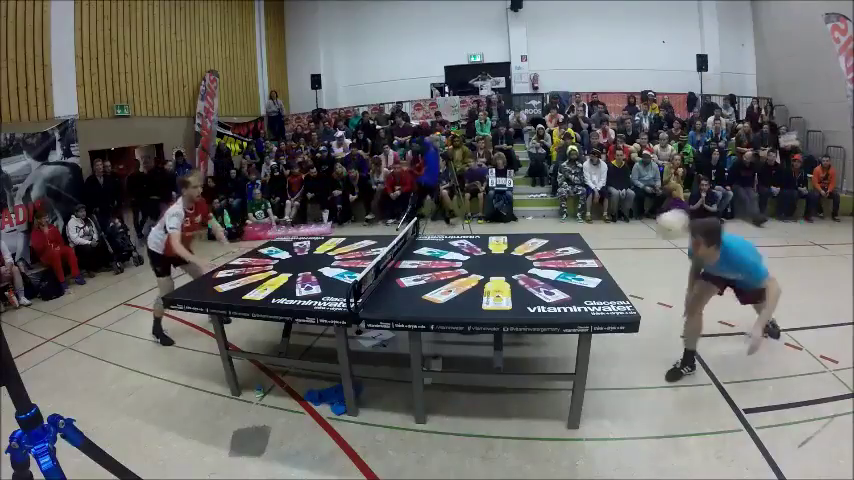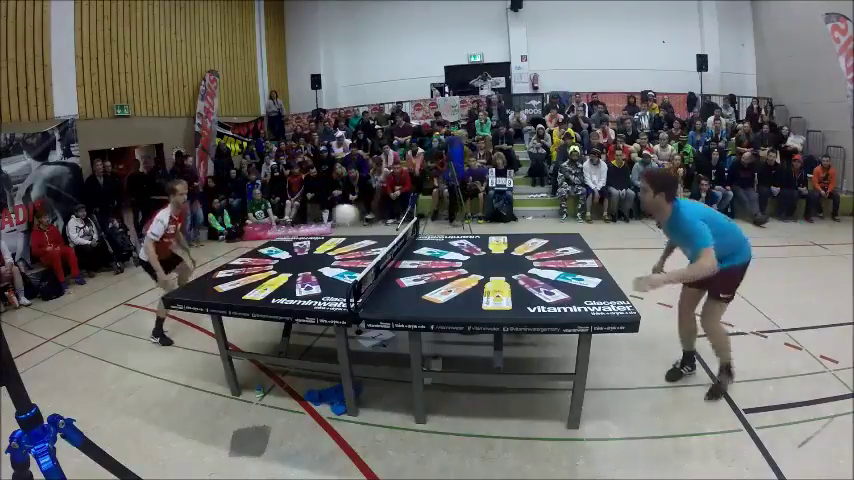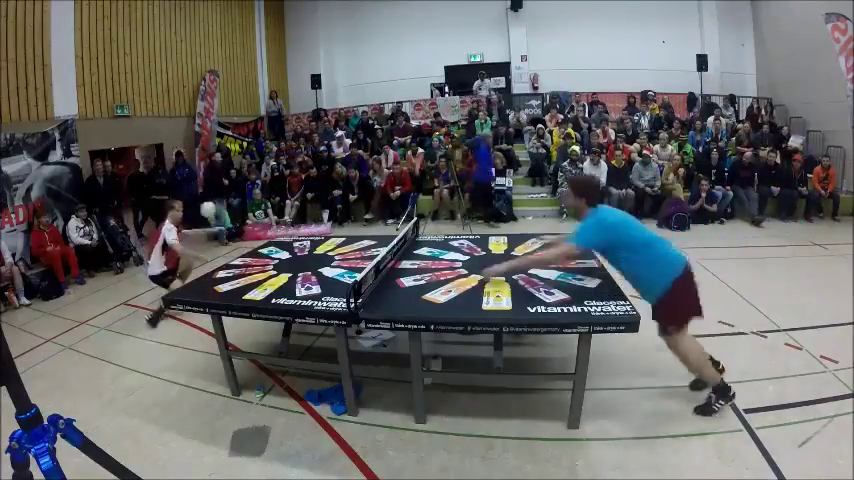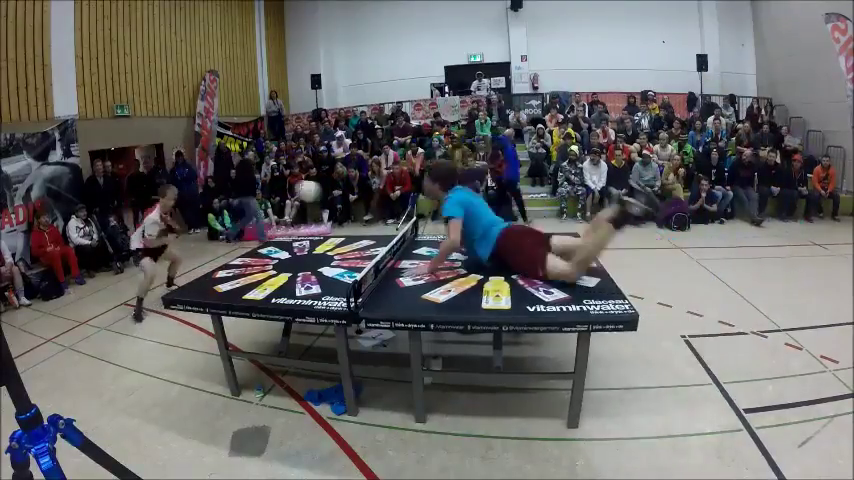
dt=0.4s
person 1, frame 1
left shoulder: (738, 255)
right shoulder: (698, 251)
left elbow: (774, 288)
left wrist: (758, 326)
right wrist: (689, 290)
left hip: (750, 275)
right hip: (718, 271)
left knee: (761, 309)
right knee: (693, 305)
left ankle: (767, 323)
right ankle: (688, 359)
person 1, frame 2
left shoulder: (688, 218)
right shoulder: (667, 213)
left elbow: (709, 266)
left wrist: (663, 278)
right wrist: (662, 260)
left hip: (732, 259)
right hip: (710, 255)
left knee: (709, 320)
right knee: (684, 308)
left ankle: (726, 370)
right ankle: (688, 360)
person 1, frame 3
left shoulder: (595, 222)
right shoulder: (601, 213)
left elbow: (557, 255)
left wrist: (506, 267)
right wrist: (558, 240)
left hip: (670, 275)
right hip: (666, 273)
left knee: (676, 339)
right knee: (671, 335)
left ankle: (721, 391)
right ankle: (712, 366)
person 1, frame 4
left shoulder: (453, 201)
right shoulder: (463, 193)
left elbow: (453, 241)
left wrist: (430, 266)
left hip: (506, 246)
right hip: (511, 235)
left knee: (572, 272)
right knee: (582, 244)
left ankle: (619, 217)
right ankle: (617, 211)
person 2, frame 1
left shoulder: (200, 204)
right shoulder: (175, 212)
left elbow: (214, 226)
right elbow: (175, 244)
left wrist: (228, 245)
right wrist: (199, 261)
left hip: (181, 246)
right hip: (158, 249)
left knee: (202, 277)
right knee: (167, 291)
right ankle: (156, 328)
person 2, frame 2
left shoulder: (179, 213)
right shoulder: (163, 218)
right elbow: (147, 245)
left wrist: (188, 254)
right wrist: (159, 271)
left hip: (164, 252)
right hip: (150, 258)
left knee: (187, 269)
right knee: (170, 290)
right ankle: (157, 332)
person 2, frame 3
left shoulder: (170, 225)
right shoulder: (169, 228)
right elbow: (179, 250)
right wrist: (198, 255)
left hip: (166, 265)
right hip: (159, 271)
left knee: (190, 261)
left ankle: (180, 287)
right ankle: (155, 315)
person 2, frame 4
left shoulder: (164, 210)
right shoulder: (154, 217)
right elbow: (151, 242)
left wrist: (174, 228)
right wrist: (167, 240)
left hip: (150, 244)
right hip: (141, 246)
left knee: (176, 258)
right knee: (151, 273)
left ankle: (169, 284)
right ankle: (138, 307)
